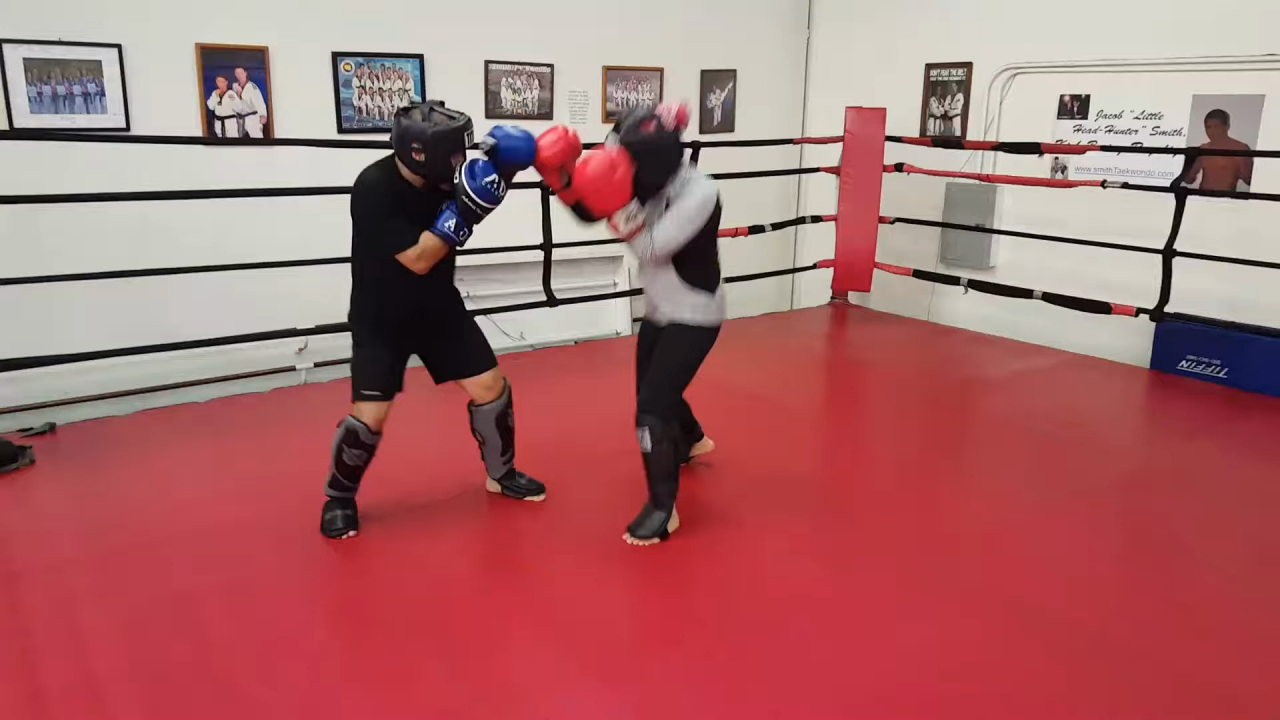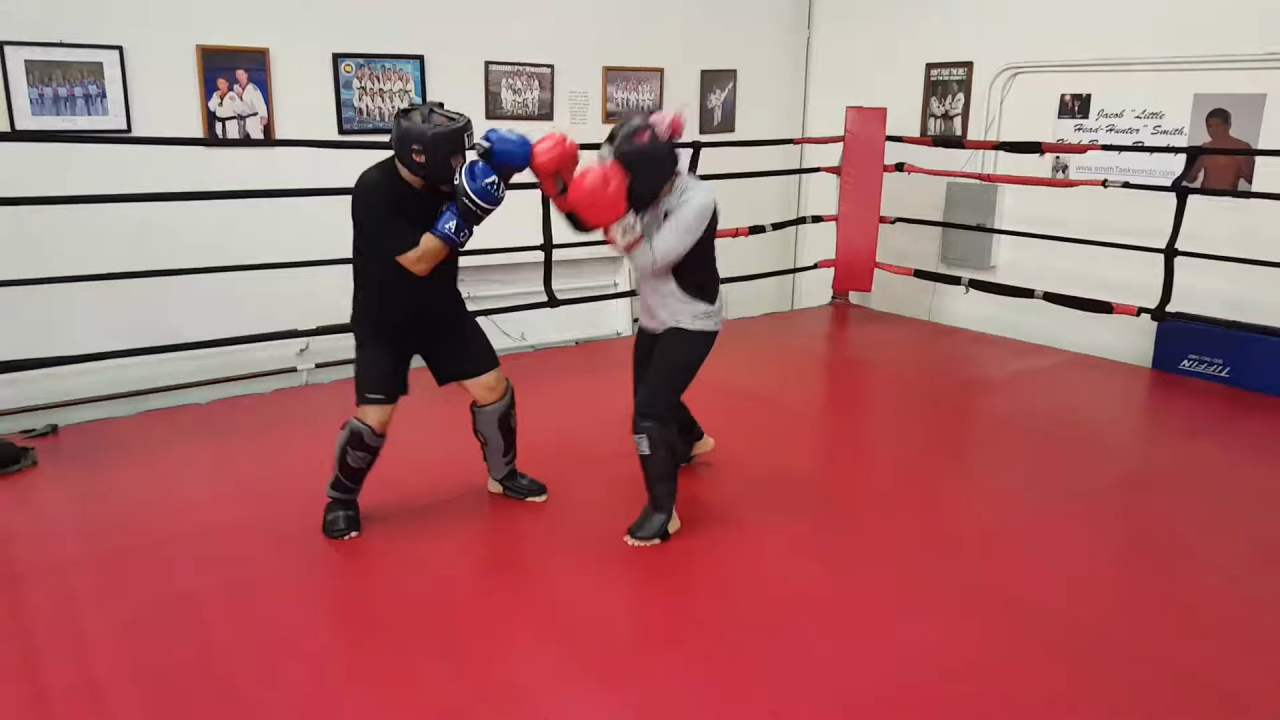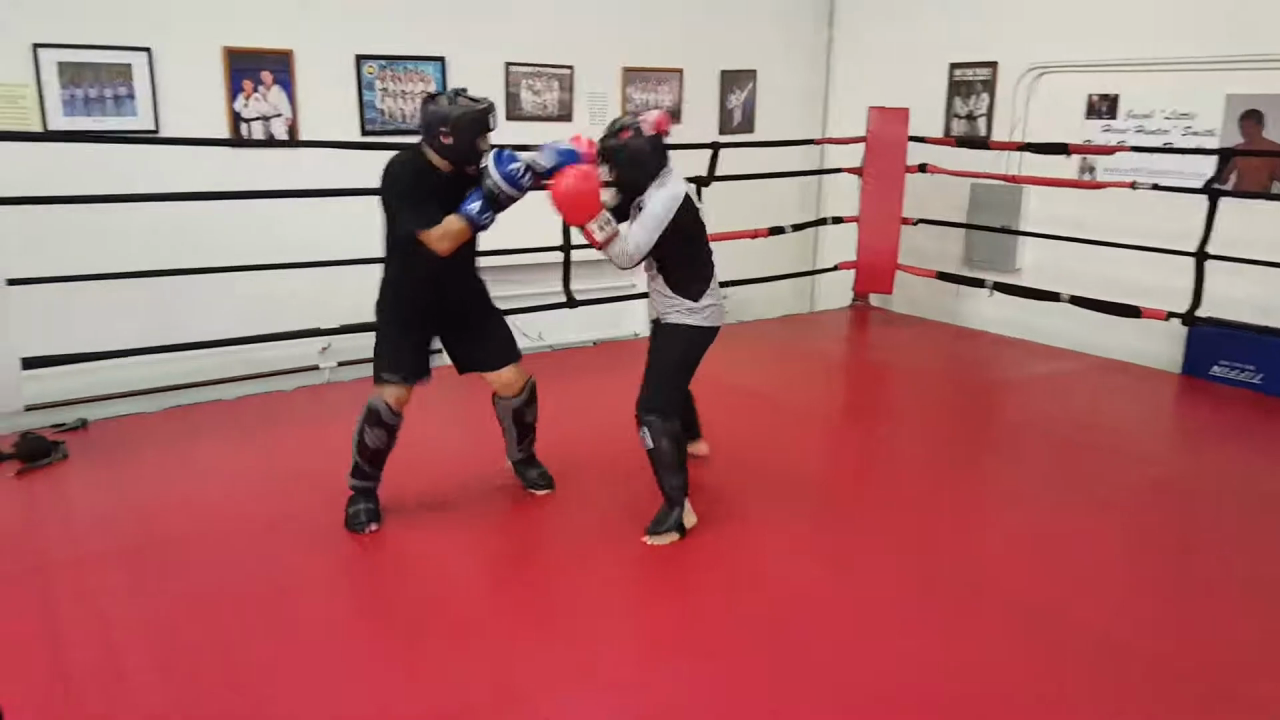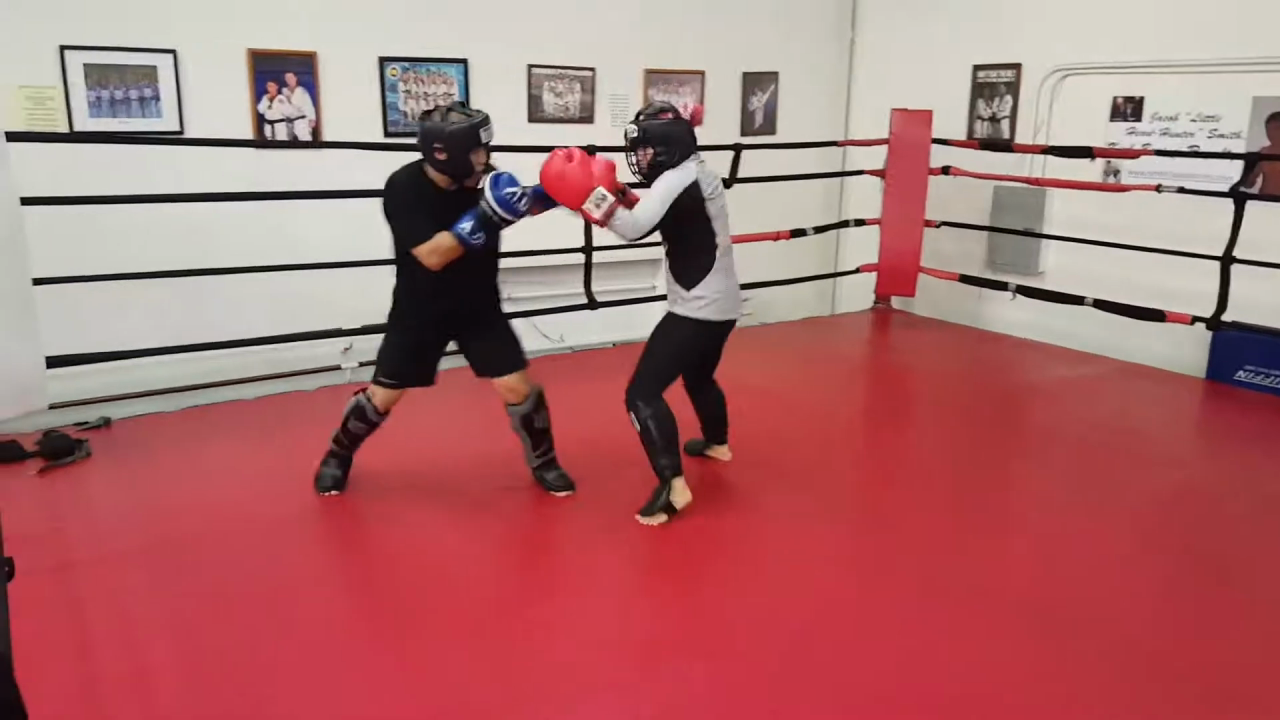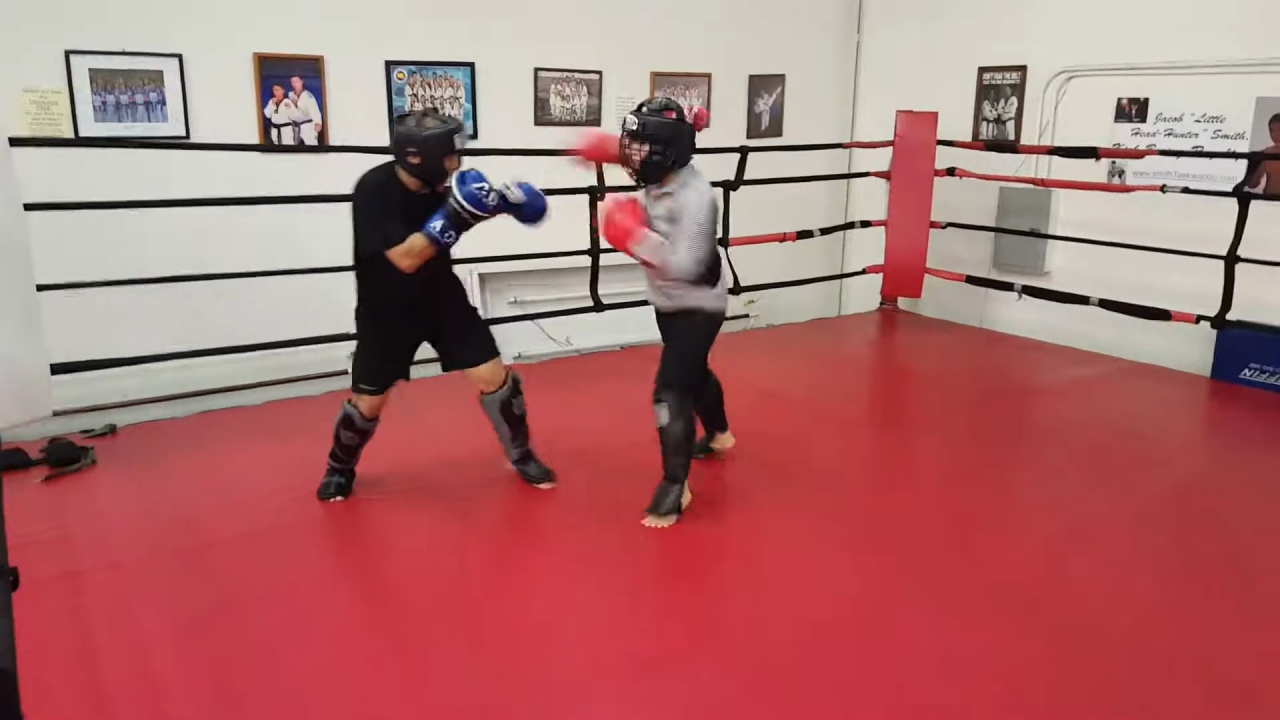
dt=0.2s
person 1, frame 1
left shoulder: (700, 192)
right shoulder: (646, 181)
left elbow: (651, 249)
right elbow: (590, 209)
left wrist: (619, 204)
right wrist: (562, 175)
left hip: (694, 317)
right hip: (658, 313)
left knee: (652, 408)
right knee: (655, 394)
left ankle: (662, 510)
right ankle: (694, 441)
person 1, frame 2
left shoulder: (695, 200)
right shoulder: (647, 191)
left elbow: (654, 260)
right elbow: (586, 208)
left wrist: (611, 212)
right wrist: (561, 181)
left hip: (691, 323)
right hip: (656, 318)
left knee: (650, 413)
right knee: (657, 395)
left ankle: (663, 512)
right ankle: (692, 441)
person 1, frame 3
left shoulder: (667, 195)
right shoulder: (652, 188)
left elbow: (626, 253)
right elbow: (622, 225)
left wrist: (590, 214)
right wrist: (584, 182)
left hip: (691, 315)
right hip: (681, 311)
left knee: (651, 406)
right knee: (669, 382)
left ankle: (678, 508)
right ankle: (690, 440)
person 1, frame 4
left shoulder: (681, 179)
right shoulder: (696, 174)
left elbow: (633, 227)
right elbow: (650, 214)
left wrist: (589, 195)
right wrist: (620, 195)
left hip: (698, 308)
right hip: (720, 304)
left knee: (643, 393)
right knee: (698, 375)
left ankle: (672, 487)
right ankle: (717, 442)
person 1, frame 5
left shoulder: (692, 192)
right shoulder: (662, 174)
left elbow: (681, 266)
left wrist: (635, 239)
right wrist: (608, 153)
left hip: (695, 304)
right hip: (671, 300)
left knee: (670, 389)
right knee: (692, 370)
left ankle: (675, 486)
right ankle: (718, 434)
person 2, frame 1
left shoulder: (439, 172)
right shoulder: (375, 188)
left elbow: (484, 182)
right elbow: (418, 259)
left wrist: (502, 164)
right wrist: (464, 210)
left hip: (438, 306)
right hip: (381, 316)
left knee: (489, 387)
right knee: (369, 416)
left ankle: (501, 473)
right ankle: (339, 495)
person 2, frame 2
left shoulder: (438, 178)
right shoulder: (376, 190)
right elbow: (418, 261)
left wrist: (497, 161)
right wrist: (462, 213)
left hip: (440, 308)
right hip: (384, 318)
left knee: (493, 388)
right knee: (373, 418)
left ankle: (505, 472)
right ankle: (342, 497)
person 2, frame 3
left shoulder: (468, 165)
right shoulder: (405, 173)
left elbow: (524, 178)
right elbow: (441, 241)
left wrist: (544, 163)
right wrist: (488, 194)
left hip: (464, 296)
right hip: (408, 301)
left knee: (511, 380)
right knee: (391, 396)
left ankle: (523, 459)
right ankle: (363, 491)
person 2, frame 4
left shoulder: (476, 177)
right shoulder: (403, 187)
left elbow: (519, 201)
right elbow: (432, 256)
left wrist: (551, 194)
right wrist: (480, 218)
left hip: (477, 305)
right hip: (419, 309)
left knee: (517, 388)
right knee: (381, 397)
left ankle: (544, 463)
right ankle: (338, 456)
person 2, frame 5
left shoulder: (440, 178)
right shoulder: (373, 191)
left elbow: (481, 196)
right elbow: (406, 258)
left wrist: (506, 198)
right wrist: (451, 216)
left hip: (442, 299)
right hip: (386, 310)
left knee: (494, 377)
right knee: (367, 402)
left ankle: (522, 455)
right ankle: (340, 466)
